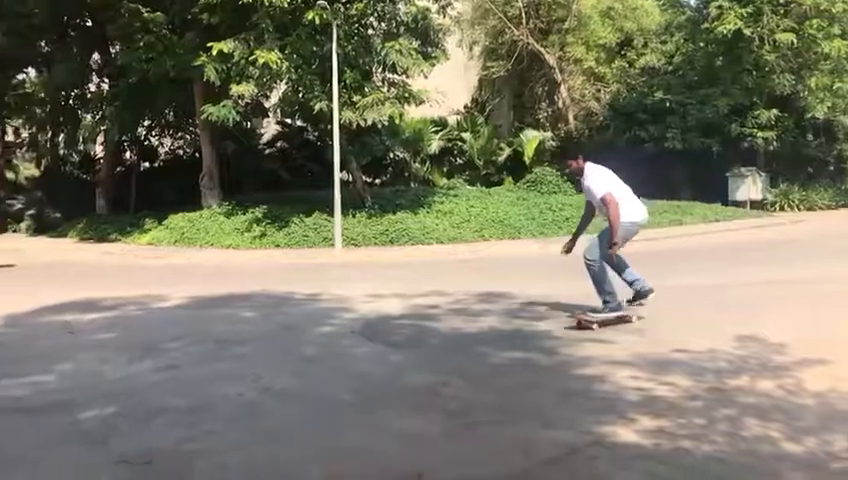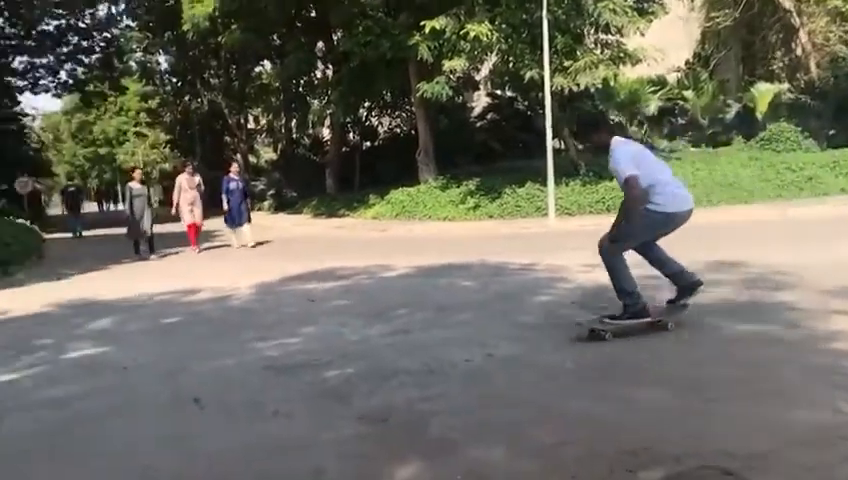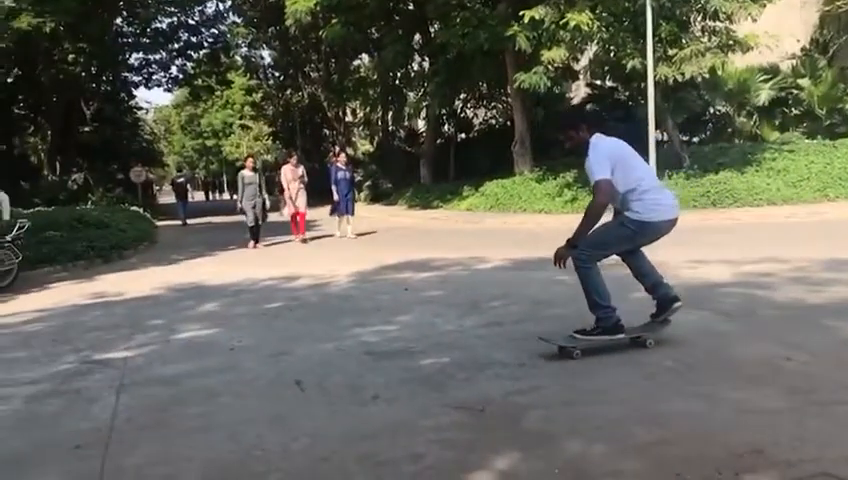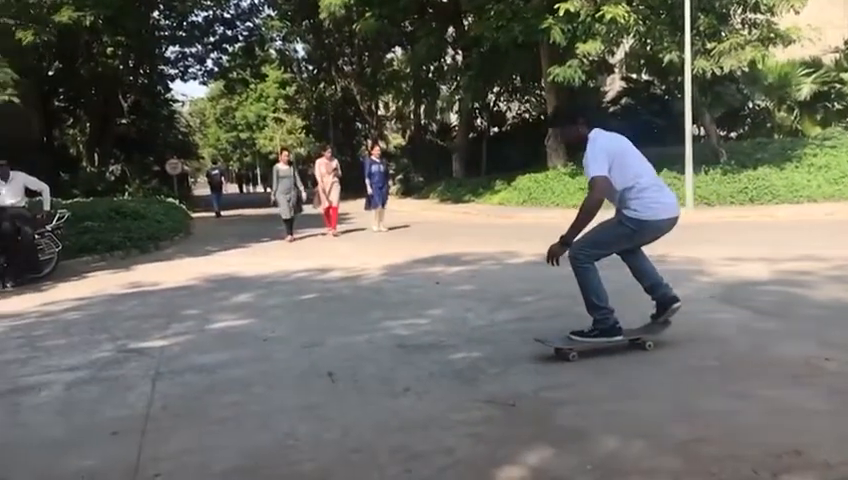
dt=0.7s
person 1, frame 1
left shoulder: (593, 177)
right shoulder: (587, 177)
left elbow: (613, 206)
right elbow: (589, 212)
left wrist: (614, 242)
right wrist: (574, 239)
left hip: (629, 218)
right hip: (634, 216)
left knee: (592, 256)
right knee: (606, 254)
left ankle: (612, 305)
right ankle: (641, 288)
person 1, frame 2
left shoulder: (618, 154)
right shoulder: (625, 147)
left elbow: (635, 195)
right elbow: (633, 194)
left wrist: (614, 237)
right wrist: (614, 232)
left hip: (666, 208)
right hip: (682, 204)
left knee: (609, 248)
right knee: (640, 240)
left ankle: (634, 307)
right ankle: (686, 282)
person 1, frame 3
left shoulder: (596, 153)
right shoulder: (610, 144)
left elbow: (601, 200)
left wrist: (571, 244)
right wrist: (613, 236)
left hip: (647, 216)
right hip: (668, 211)
left knee: (583, 254)
right knee: (624, 244)
left ankle: (608, 323)
right ankle: (665, 297)
person 1, frame 4
left shoulder: (595, 148)
right shoulder: (610, 139)
left elbow: (596, 197)
left wrist: (565, 241)
right wrist: (617, 228)
left hip: (646, 215)
right hip: (669, 210)
left knee: (580, 254)
right knee: (624, 244)
left ankle: (606, 325)
right ankle: (665, 297)
